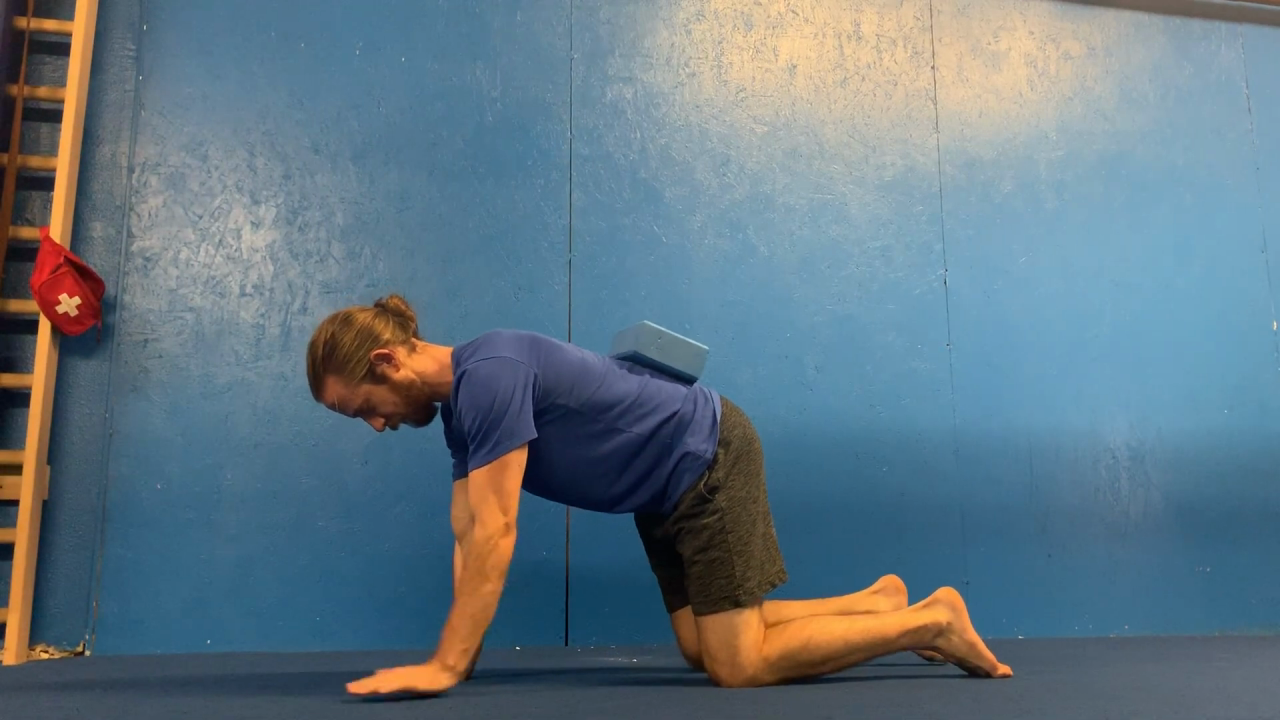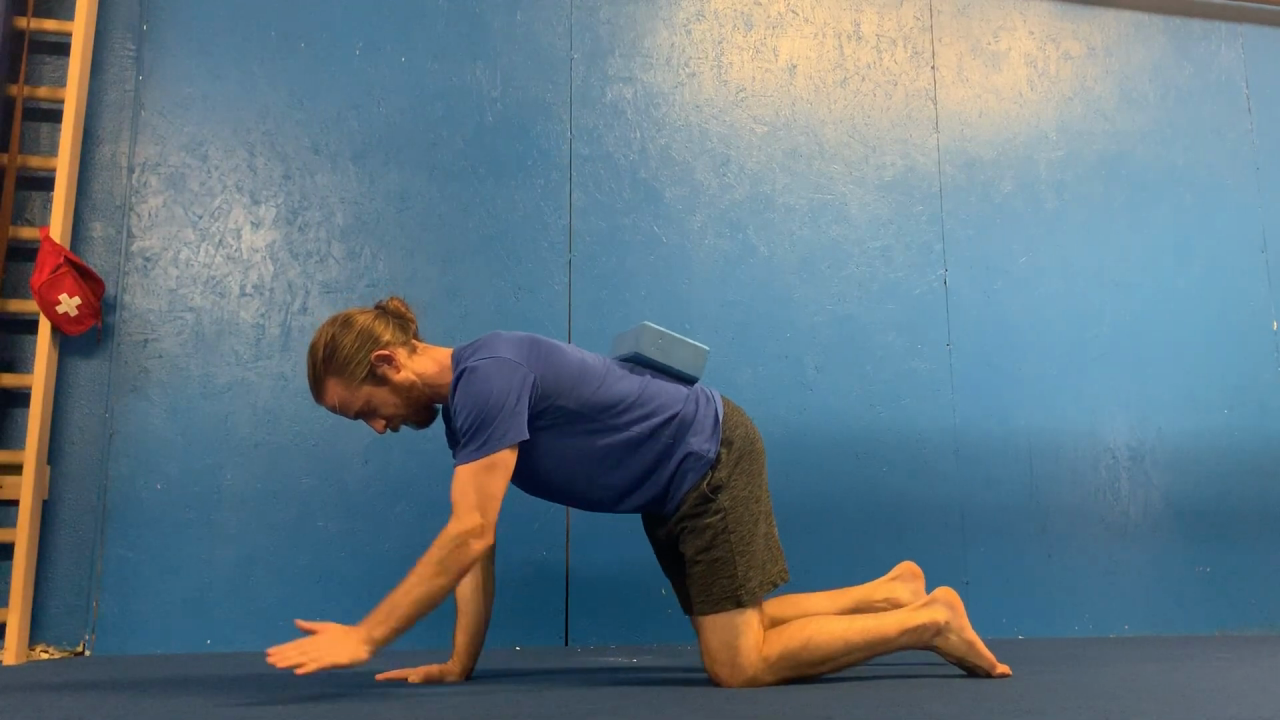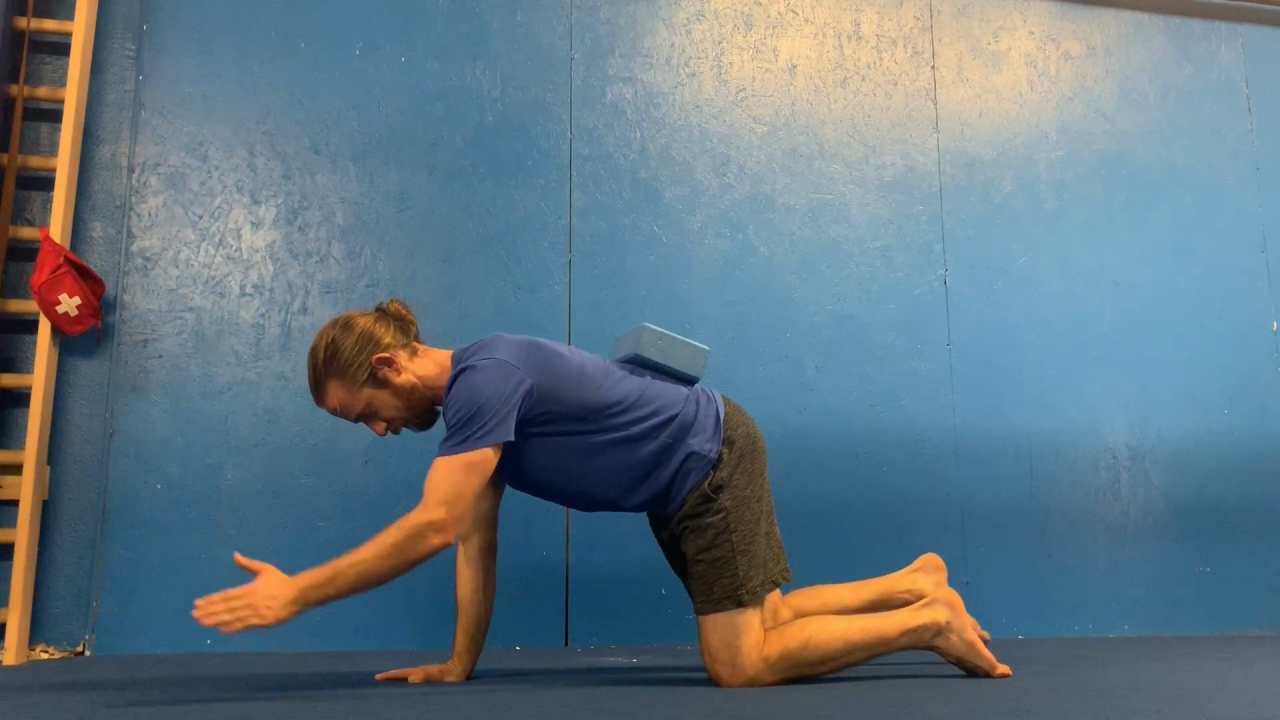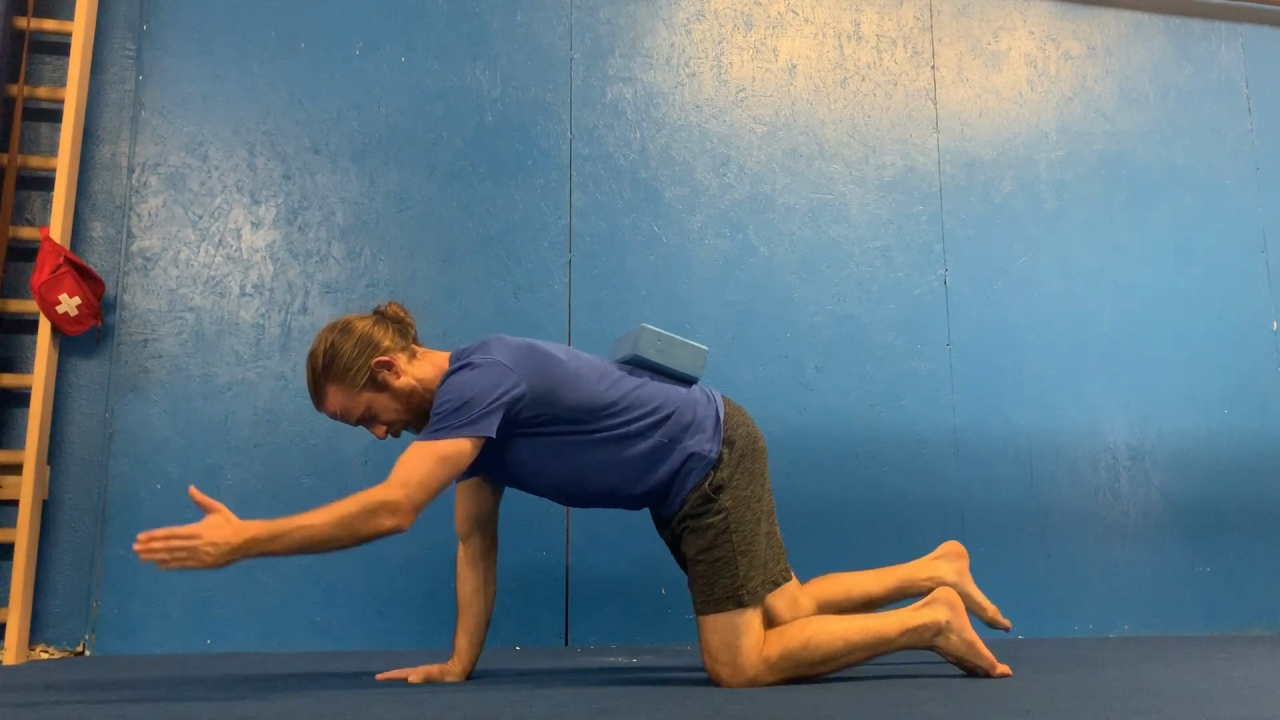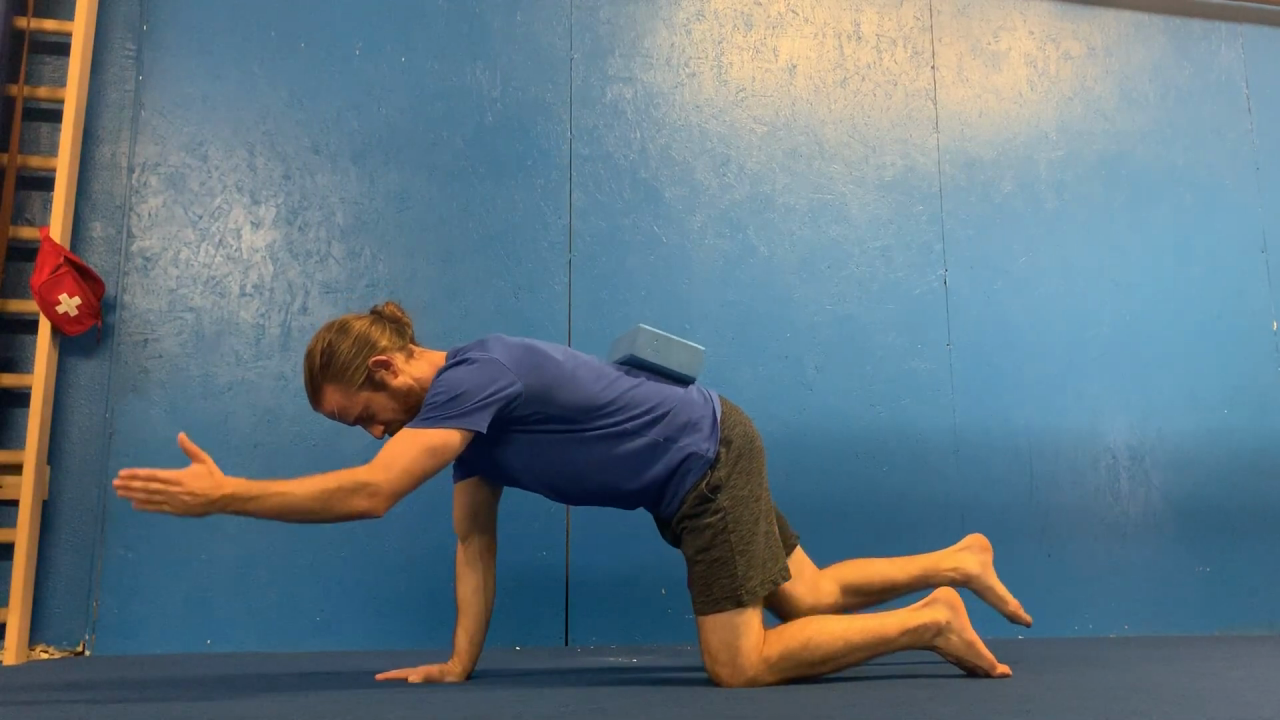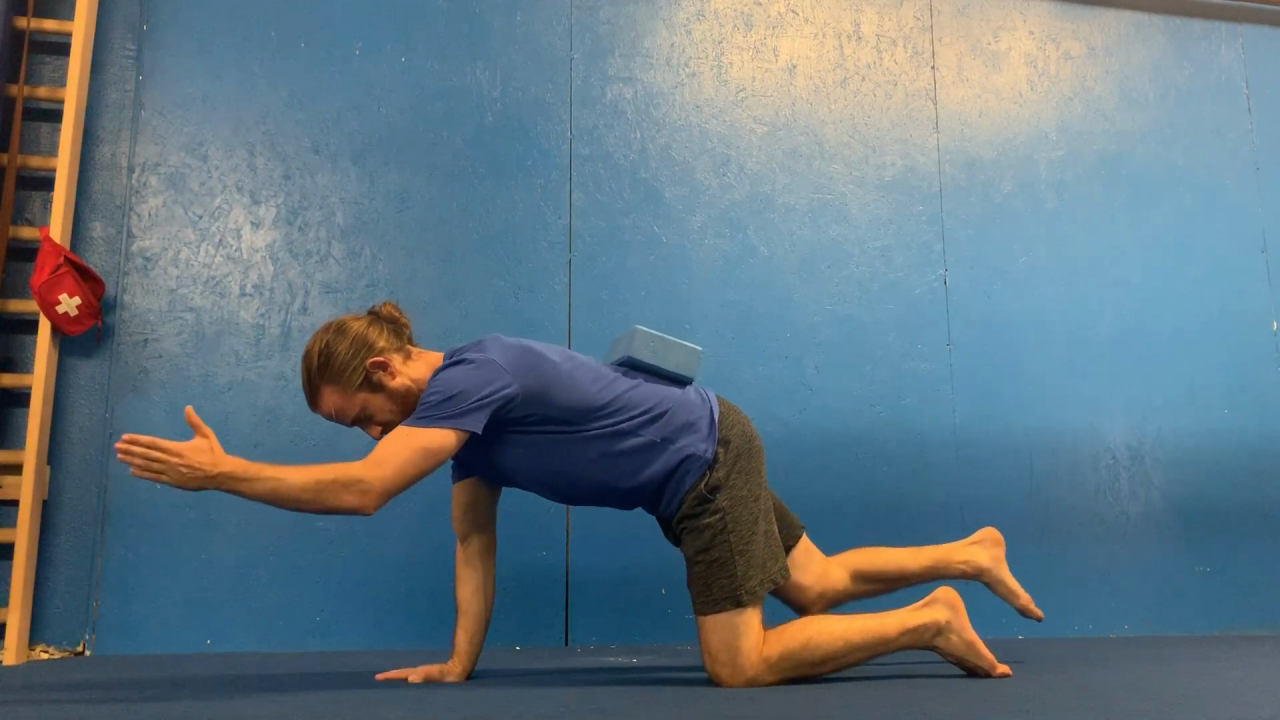
dt=0.2s
person 1, frame 1
left shoulder: (488, 374)
right shoulder: (457, 407)
left elbow: (494, 534)
right elbow: (467, 538)
left wrist: (448, 664)
right wrist: (450, 657)
left hip: (707, 460)
right hip: (670, 488)
left knee: (739, 665)
right knee: (704, 648)
left ankle: (931, 619)
right ankle: (875, 604)
person 1, frame 2
left shoulder: (487, 375)
right shoulder: (457, 405)
left elbow: (470, 534)
right elbow: (473, 537)
left wrist: (366, 636)
right wrist: (459, 662)
left hip: (711, 459)
right hip: (673, 486)
left knee: (741, 664)
right knee: (733, 629)
left ankle: (929, 620)
right ankle: (889, 592)
person 1, frame 3
left shoulder: (485, 378)
right shoulder: (472, 402)
left elbow: (432, 526)
right elbow: (474, 543)
left wrist: (295, 593)
right wrist: (459, 662)
left hip: (713, 459)
right hip: (681, 479)
left knee: (742, 664)
right knee: (763, 622)
left ankle: (930, 621)
right ankle: (911, 583)
person 1, frame 4
left shoulder: (479, 379)
right shoulder: (469, 404)
left elbow: (389, 509)
right elbow: (475, 543)
left wrist: (241, 539)
right wrist: (460, 662)
left hip: (713, 458)
right hip: (692, 471)
left knee: (740, 664)
right knee: (787, 612)
left ankle: (928, 620)
right ankle: (933, 572)
person 1, frame 5
left shoulder: (472, 377)
right shoulder: (466, 404)
left elbow: (369, 493)
right elbow: (475, 543)
left wrist: (224, 495)
right wrist: (461, 662)
left hip: (710, 459)
right hip: (697, 468)
left knee: (740, 663)
right knee: (807, 600)
left ankle: (929, 621)
right ankle: (955, 563)
person 1, frame 6
left shoulder: (468, 379)
right shoulder: (465, 405)
left elbow: (361, 490)
right elbow: (473, 542)
left wrist: (220, 471)
right wrist: (460, 662)
left hip: (709, 459)
right hip: (699, 466)
left knee: (741, 663)
right knee: (817, 584)
left ankle: (930, 620)
right ankle: (969, 554)
